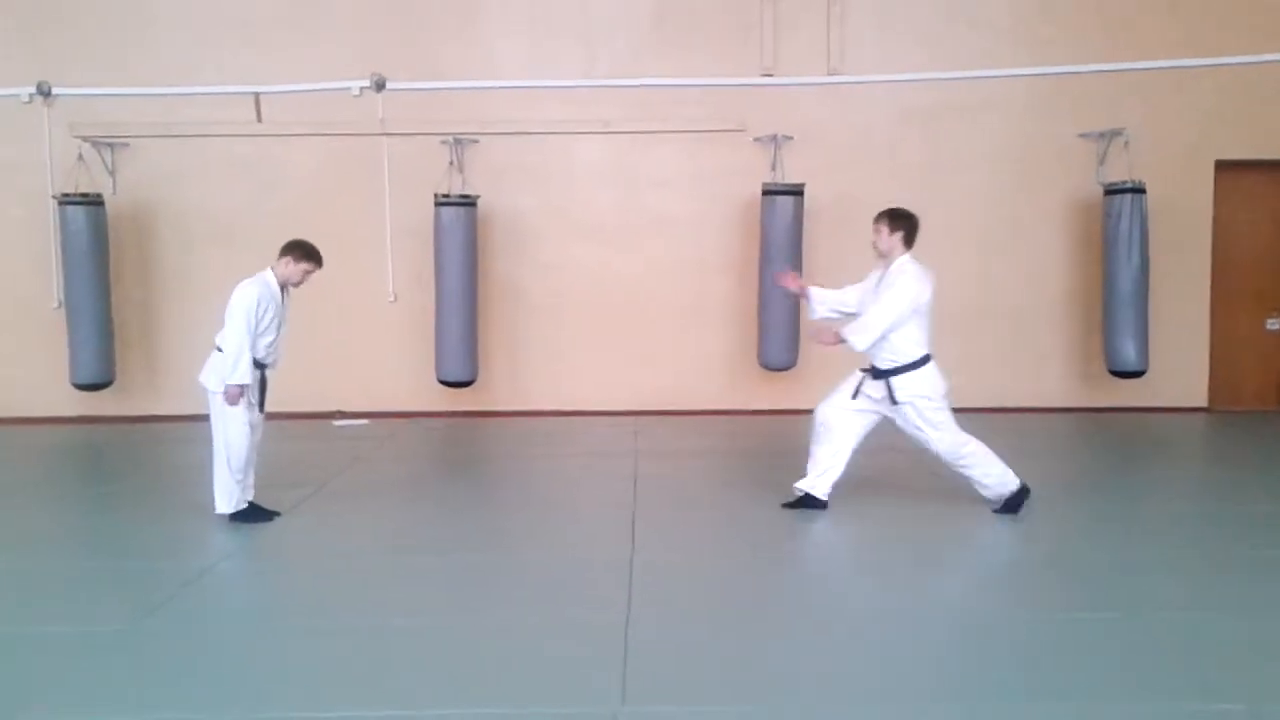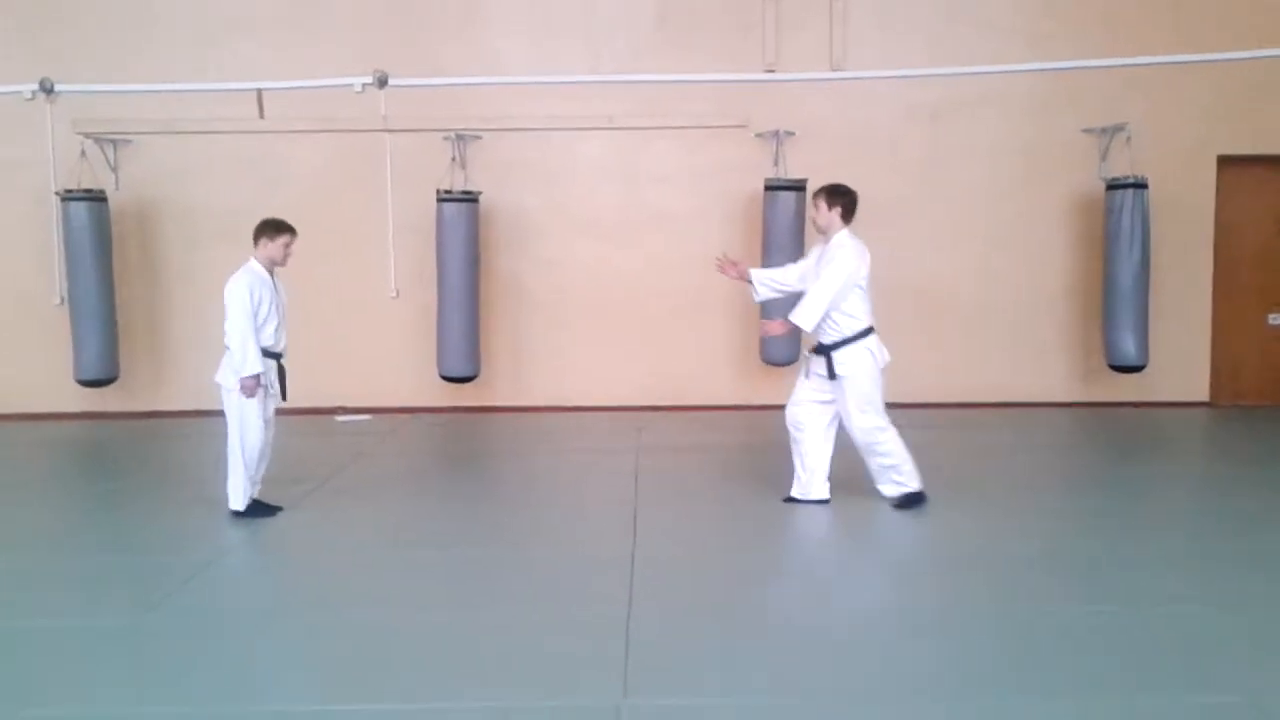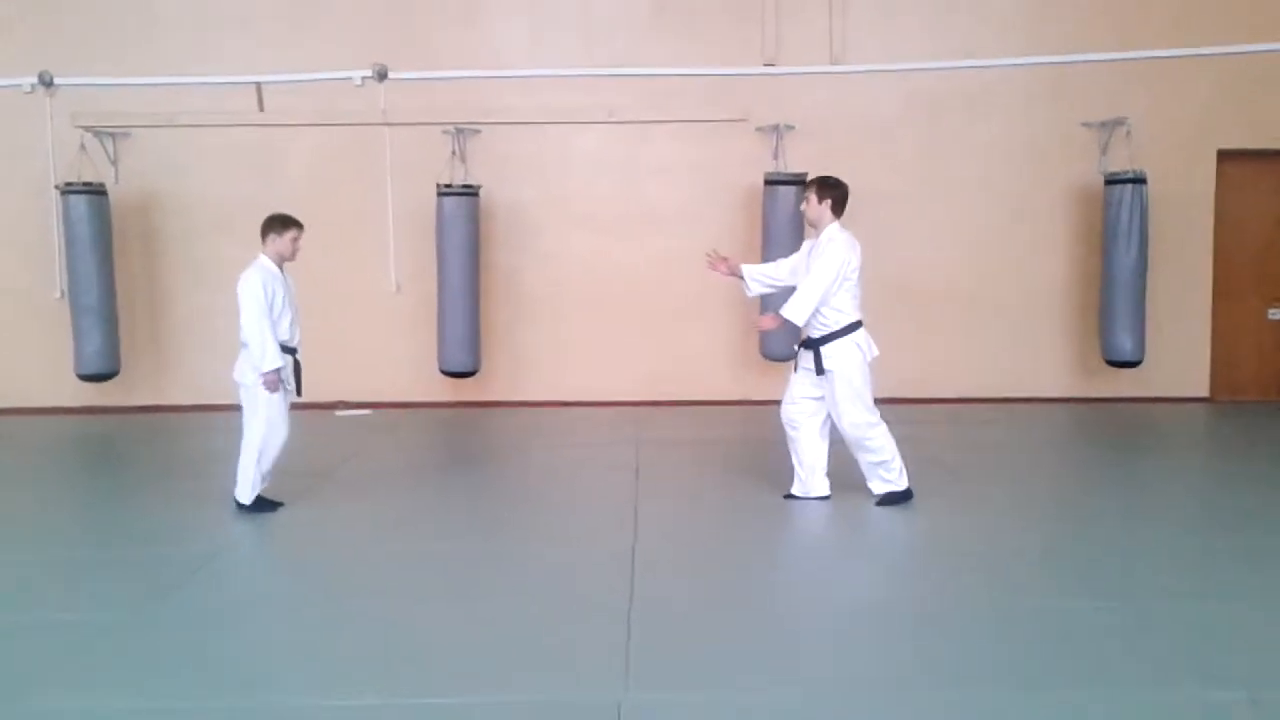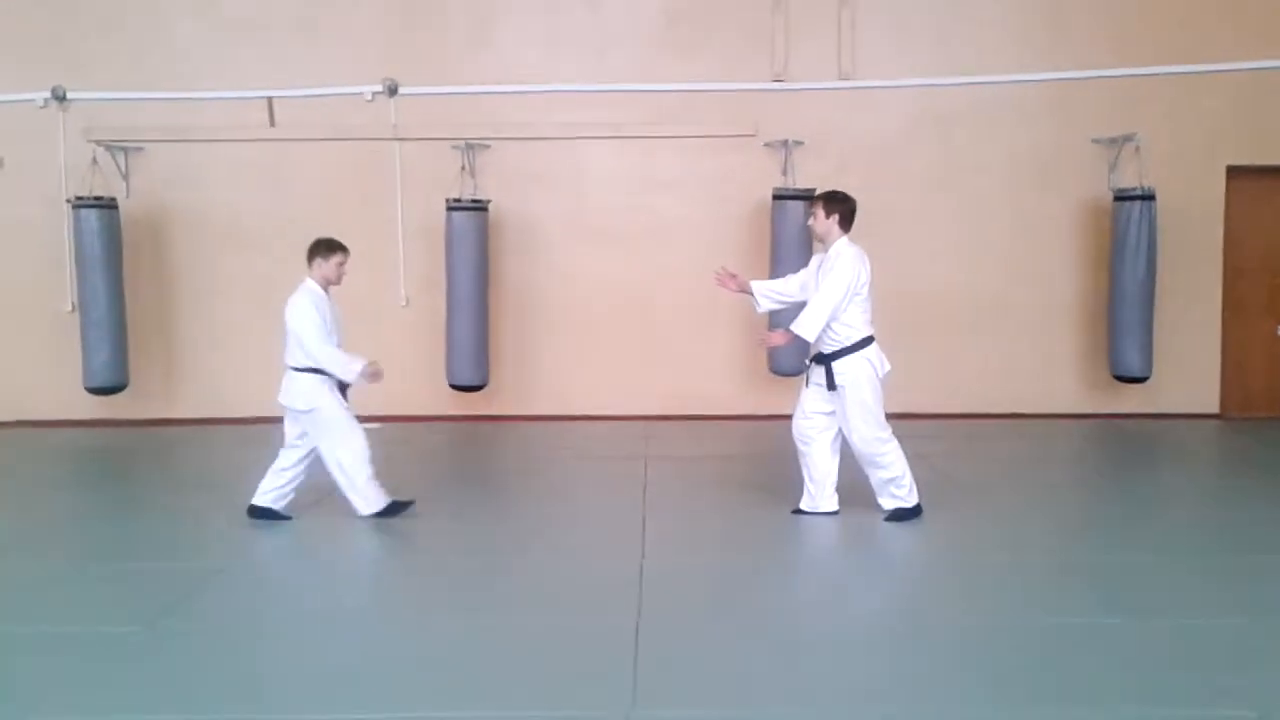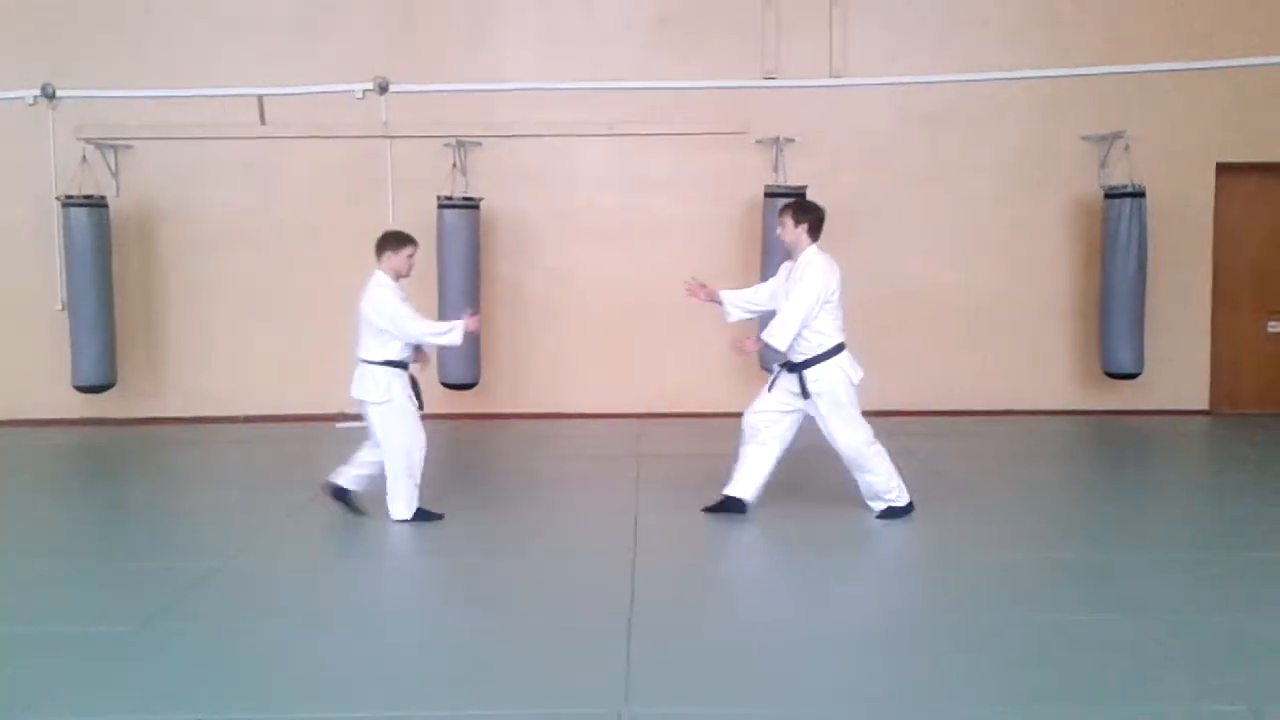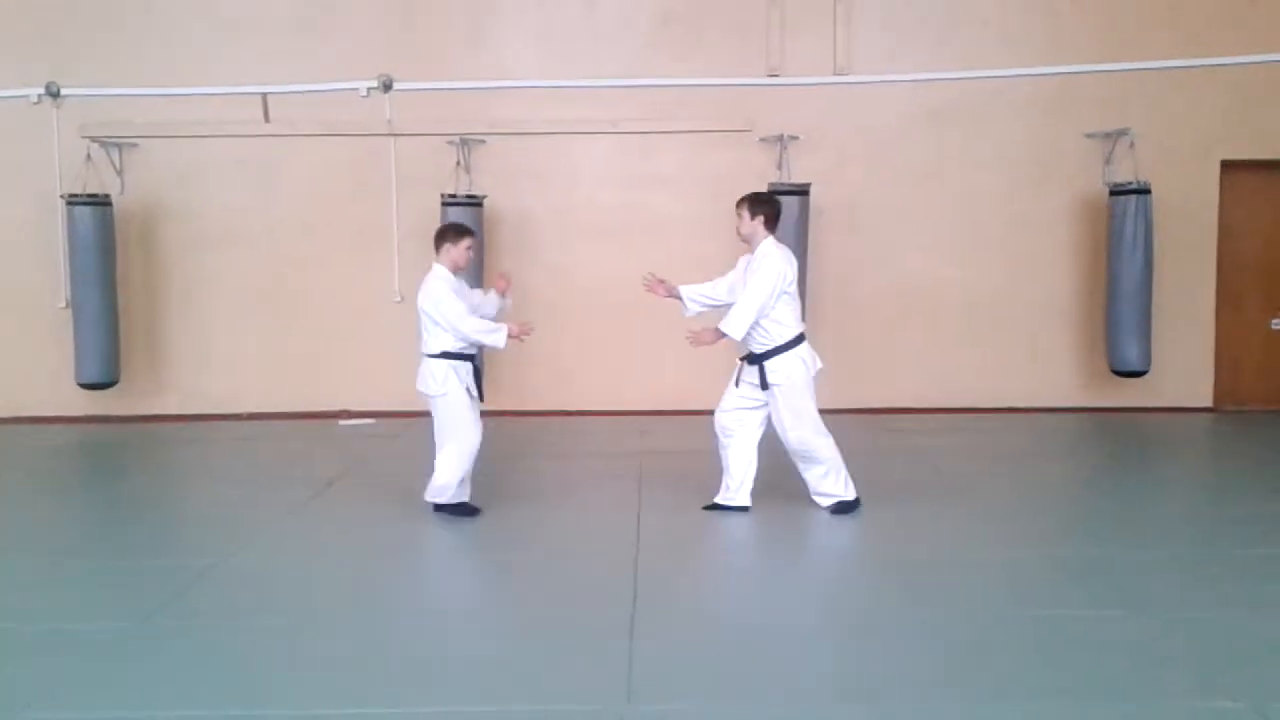
dt=0.4s
person 1, frame 1
left shoulder: (913, 277)
right shoulder: (882, 275)
left elbow: (881, 318)
right elbow: (850, 300)
left wrist: (841, 337)
right wrist: (807, 292)
left hip: (910, 380)
right hip: (878, 378)
left knee: (947, 440)
right knee: (831, 417)
left ankle: (1010, 490)
right ankle: (814, 493)
person 1, frame 2
left shoulder: (850, 250)
right shoulder: (823, 252)
left elbow: (823, 294)
right elbow: (792, 277)
left wrist: (788, 324)
right wrist: (746, 275)
left hip: (854, 353)
right hip: (828, 353)
left knee: (866, 425)
right knee: (803, 415)
left ankle: (908, 488)
right ankle: (812, 490)
person 1, frame 3
left shoulder: (841, 244)
right shoulder: (814, 246)
left elbow: (815, 287)
right elbow: (783, 271)
left wrist: (780, 318)
right wrist: (736, 270)
left hip: (842, 348)
right hip: (817, 348)
left knee: (857, 421)
right knee: (798, 412)
left ankle: (895, 485)
right ankle: (811, 486)
person 1, frame 4
left shoulder: (850, 258)
right shoulder: (822, 261)
left elbow: (825, 304)
right elbow: (793, 287)
left wrist: (790, 334)
right wrist: (745, 287)
left hip: (853, 363)
right hip: (828, 363)
left knee: (868, 437)
right knee: (809, 428)
left ankle: (904, 501)
right ankle: (820, 502)
person 1, frame 5
left shoulder: (820, 267)
right shoulder: (791, 269)
left elbow: (796, 313)
right elbow: (763, 297)
left wrist: (761, 342)
right wrist: (715, 297)
left hip: (825, 371)
right hip: (795, 371)
left knee: (851, 439)
right knee: (760, 423)
left ankle: (895, 500)
right ankle: (738, 495)
person 1, frame 6
left shoulder: (777, 258)
right shoulder: (750, 262)
left elbow: (752, 303)
right elbow: (722, 290)
left wrist: (717, 333)
right wrist: (673, 292)
left hip: (785, 362)
right hip: (758, 363)
left knee: (802, 434)
right knee: (732, 421)
left ankle: (841, 495)
right ankle: (734, 496)
person 2, frame 1
left shoulder: (281, 293)
right shoulder: (253, 290)
right elbow: (237, 339)
right wrist: (235, 382)
left hip: (250, 375)
right hip: (231, 376)
left knee: (249, 440)
right knee: (235, 441)
left ankle: (244, 500)
right ankle: (233, 506)
person 2, frame 2
left shoulder: (271, 281)
right shoulder: (244, 281)
right elbow: (240, 331)
right wrist: (249, 373)
left hip: (266, 370)
right hip: (247, 372)
left knee: (261, 437)
right knee: (248, 438)
left ankle: (249, 496)
right ankle: (240, 502)
person 2, frame 3
left shoulder: (279, 276)
right shoulder: (256, 277)
right elbow: (256, 328)
right wrist: (270, 367)
left hip: (276, 365)
right hip: (261, 368)
left knee: (270, 431)
right knee: (268, 433)
left ankle: (250, 494)
right ankle: (246, 494)
person 2, frame 4
left shoulder: (317, 298)
right shoulder: (304, 301)
right elbow: (320, 350)
left wrist: (352, 367)
right wrist: (360, 368)
left hip: (310, 386)
right hip: (311, 386)
left knee: (298, 448)
right knee: (349, 443)
left ankle: (264, 503)
right ankle: (375, 504)
person 2, frame 5
left shoulder: (382, 289)
right shoulder: (382, 294)
right elbow: (415, 328)
left wrist: (414, 350)
right wrist: (460, 327)
left hip: (383, 378)
right hip: (384, 380)
left knee: (384, 442)
right knee: (408, 443)
left ankle: (344, 484)
right ankle: (404, 509)
person 2, frame 6
left shoulder: (453, 283)
right shoulder: (436, 285)
left elbow: (480, 309)
right elbow: (466, 324)
left wrist: (497, 296)
right wrist: (505, 331)
left hip: (458, 371)
right hip: (445, 372)
left knee: (459, 436)
right knee: (465, 436)
left ankle: (451, 496)
right ankle: (442, 497)
